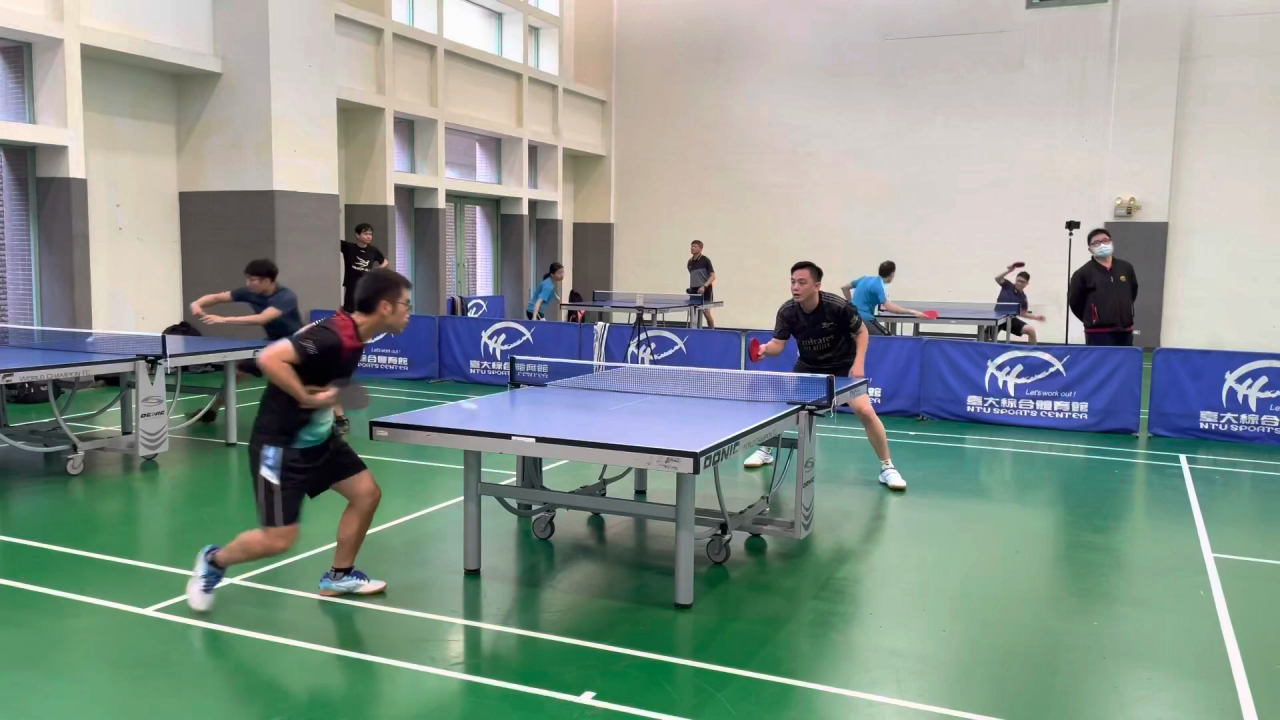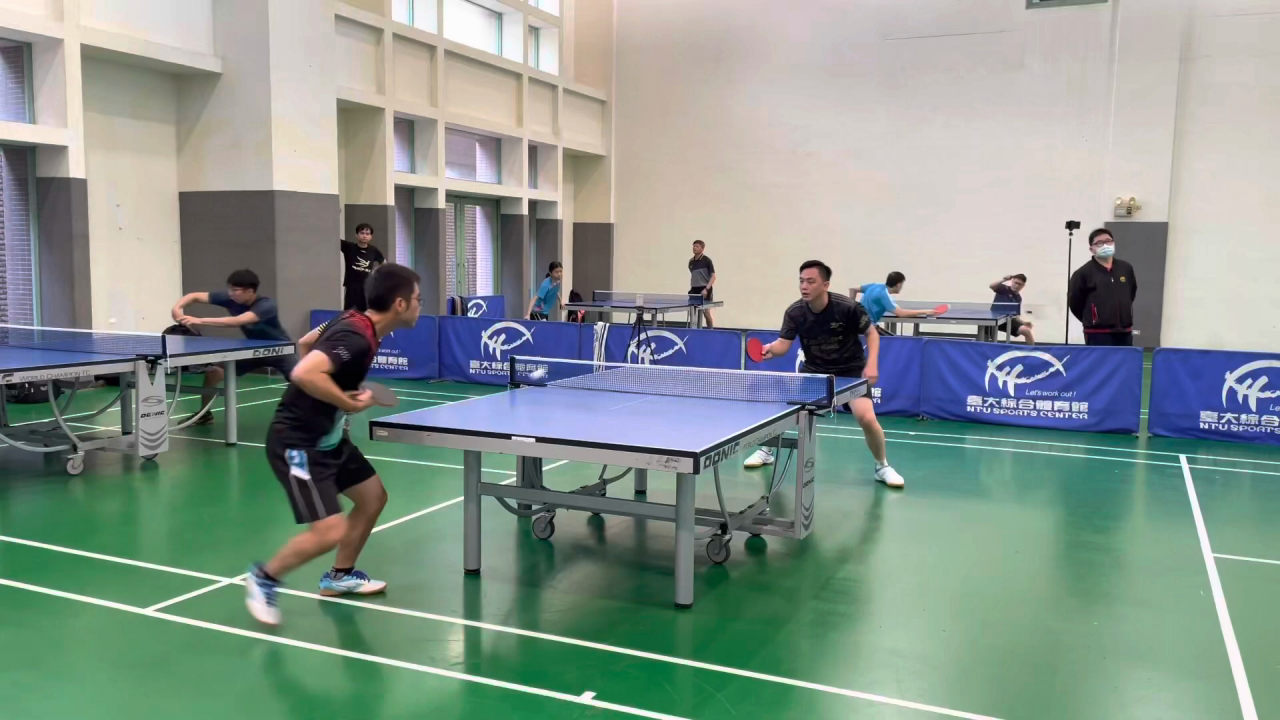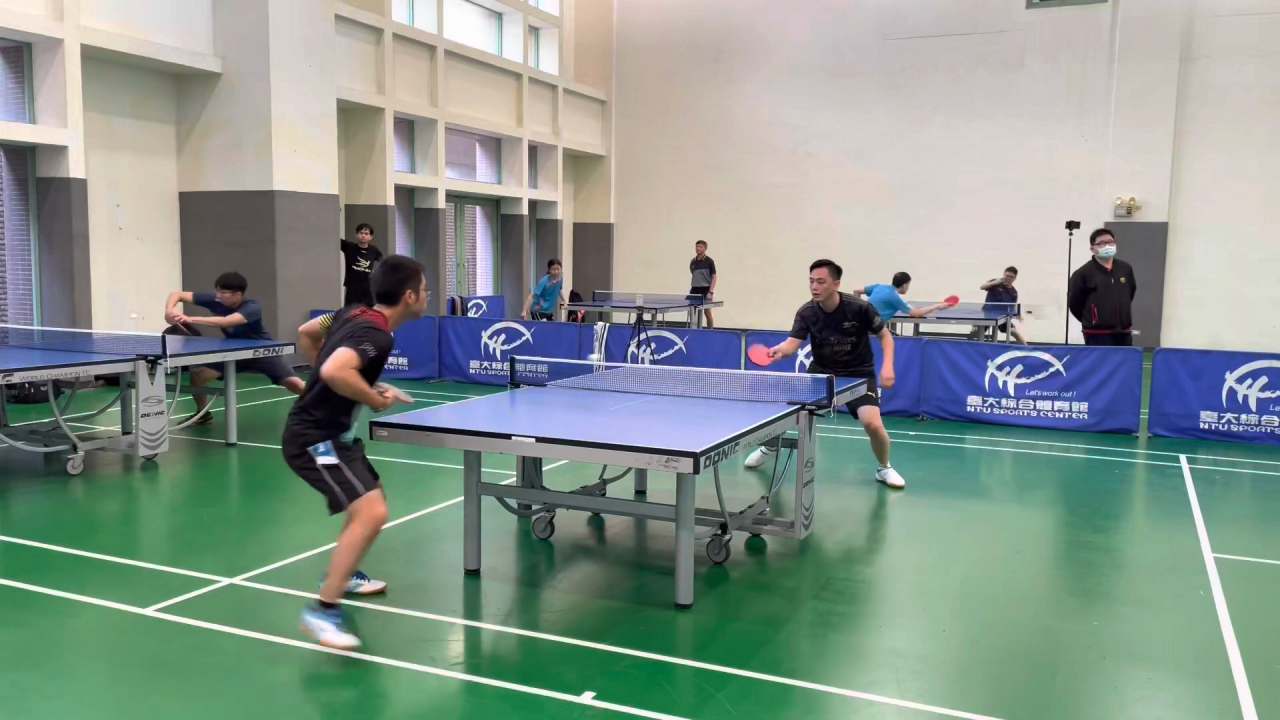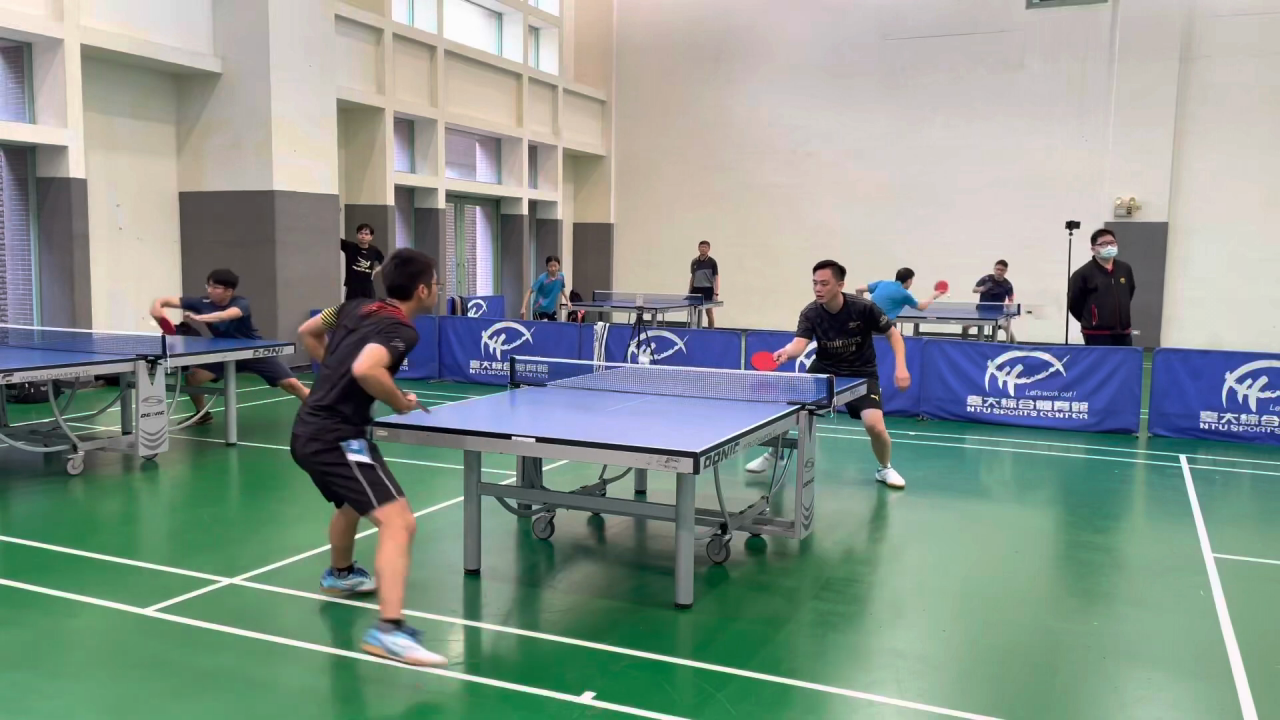
dt=0.1s
person 1, frame 1
left shoulder: (355, 336)
right shoulder: (331, 337)
right elbow: (270, 359)
right wrist: (306, 398)
left hip: (319, 438)
right hip: (282, 443)
left knee: (367, 493)
right knee: (278, 539)
left ankle: (340, 574)
right ankle: (213, 563)
person 1, frame 2
left shoulder: (351, 324)
right shoulder: (356, 338)
left elbow: (307, 344)
right elbow: (305, 374)
right wrist: (347, 402)
left hip: (326, 438)
right hip: (296, 441)
left knee: (375, 497)
right knee: (331, 532)
left ankle: (340, 577)
right ankle: (265, 576)
person 1, frame 3
left shoulder: (354, 314)
right shoulder: (377, 333)
right elbow: (334, 370)
right wrist: (375, 398)
left hip: (330, 433)
right hip: (314, 438)
left knee: (370, 505)
right knee: (372, 512)
left ankle: (341, 575)
right ankle: (323, 609)
person 1, frame 4
left shoulder: (355, 309)
right shoulder: (398, 327)
left elbow: (308, 332)
right elbow: (365, 369)
right wrist: (397, 399)
left hip: (308, 431)
right hip: (334, 438)
left knee: (353, 499)
right knee: (397, 523)
left ankle: (340, 572)
right ankle: (389, 630)
person 2, frame 1
left shoulder: (838, 306)
right shoulder: (787, 312)
left elbow: (862, 332)
right elbow: (778, 344)
left wrist: (858, 363)
right wrist: (765, 349)
left hip: (843, 366)
right hip: (808, 367)
left knee: (865, 411)
left ankle: (887, 468)
right ankle: (766, 450)
person 2, frame 2
left shoulder: (847, 308)
right shoulder: (795, 312)
left elbow: (872, 334)
right elbow: (783, 342)
left wrist: (871, 364)
right wrist: (770, 349)
left hip: (850, 370)
right hip: (814, 370)
left knee: (865, 417)
left ankle: (882, 467)
right ankle: (768, 451)
person 2, frame 3
left shoulder: (859, 307)
right shoulder: (806, 313)
left elbow: (885, 335)
right elbow: (793, 344)
left wrist: (888, 365)
right wrist: (779, 350)
left hip: (858, 373)
right hip: (821, 371)
left knee: (872, 423)
left ankle: (885, 468)
right ankle: (768, 449)
person 2, frame 4
left shoulder: (863, 307)
right shoulder: (810, 313)
left elbow: (893, 334)
right elbow: (799, 344)
left wrist: (900, 366)
right wrist: (785, 352)
left hip: (861, 374)
right hip: (823, 371)
left knee: (875, 426)
left ankle: (885, 468)
right ankle: (772, 457)
person 3, frame 1
left shoulder: (287, 297)
right shoulder: (249, 292)
left elbow: (262, 318)
right elbow: (218, 297)
left wrist: (224, 319)
right wrist: (196, 304)
right hip: (273, 343)
right knee: (235, 373)
right ankle: (211, 412)
person 3, frame 2
left shoulder: (267, 305)
right shoulder: (229, 299)
left elbow: (237, 321)
right elbow: (196, 296)
left wrist: (200, 321)
right wrist: (177, 308)
right knee: (213, 374)
right ankle: (205, 414)
person 3, frame 3
left shoulder: (252, 308)
right shoulder: (214, 301)
left elbow: (226, 321)
right elbow: (177, 295)
left wrist: (192, 319)
right wrist: (170, 310)
left knee: (294, 383)
right knee: (197, 374)
right ankle: (204, 413)
person 3, frame 4
left shoulder: (240, 303)
right shoulder: (202, 303)
left elbow: (225, 315)
right elbow: (165, 301)
left wrist: (199, 318)
right wrist: (156, 308)
left knee: (291, 384)
right knee: (192, 375)
right ankle: (202, 414)
